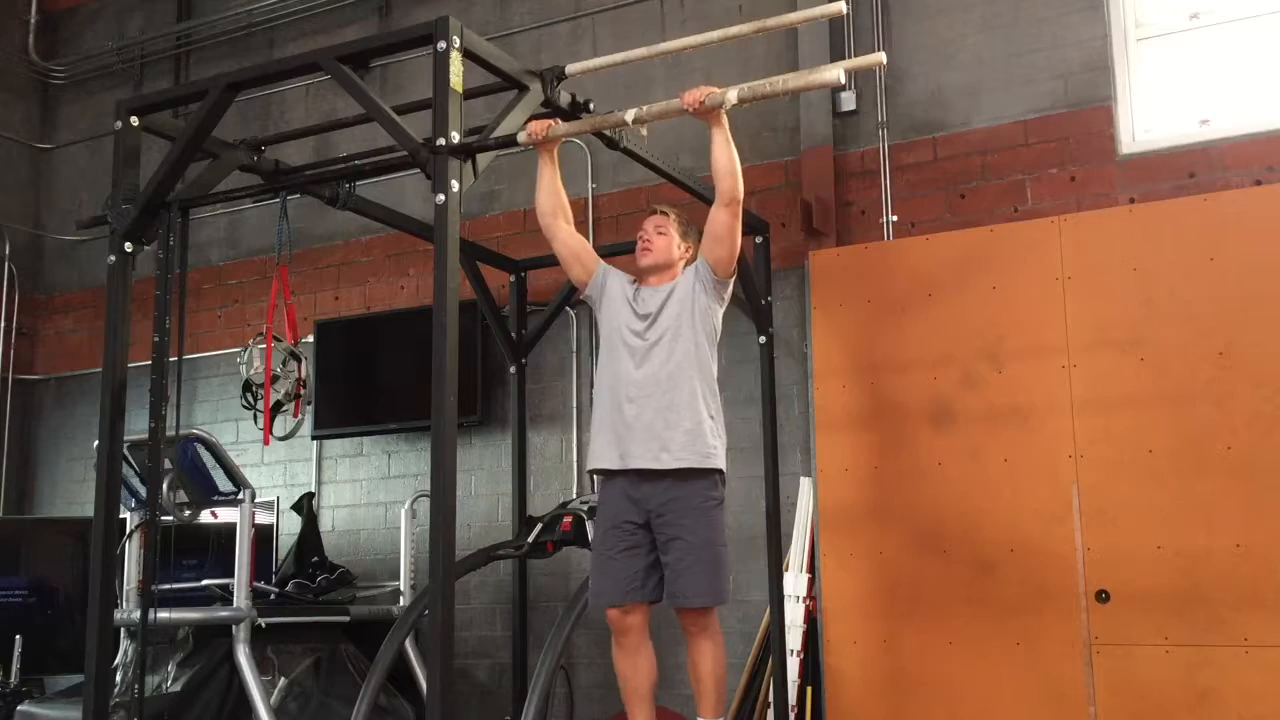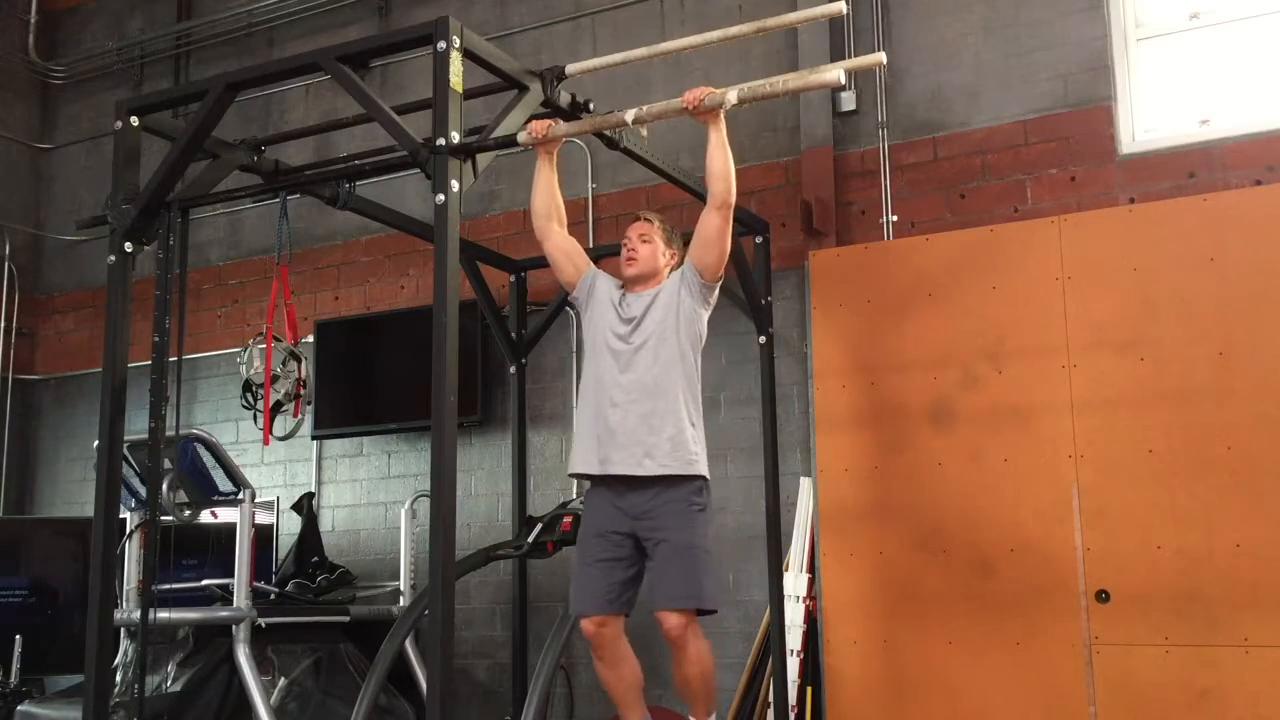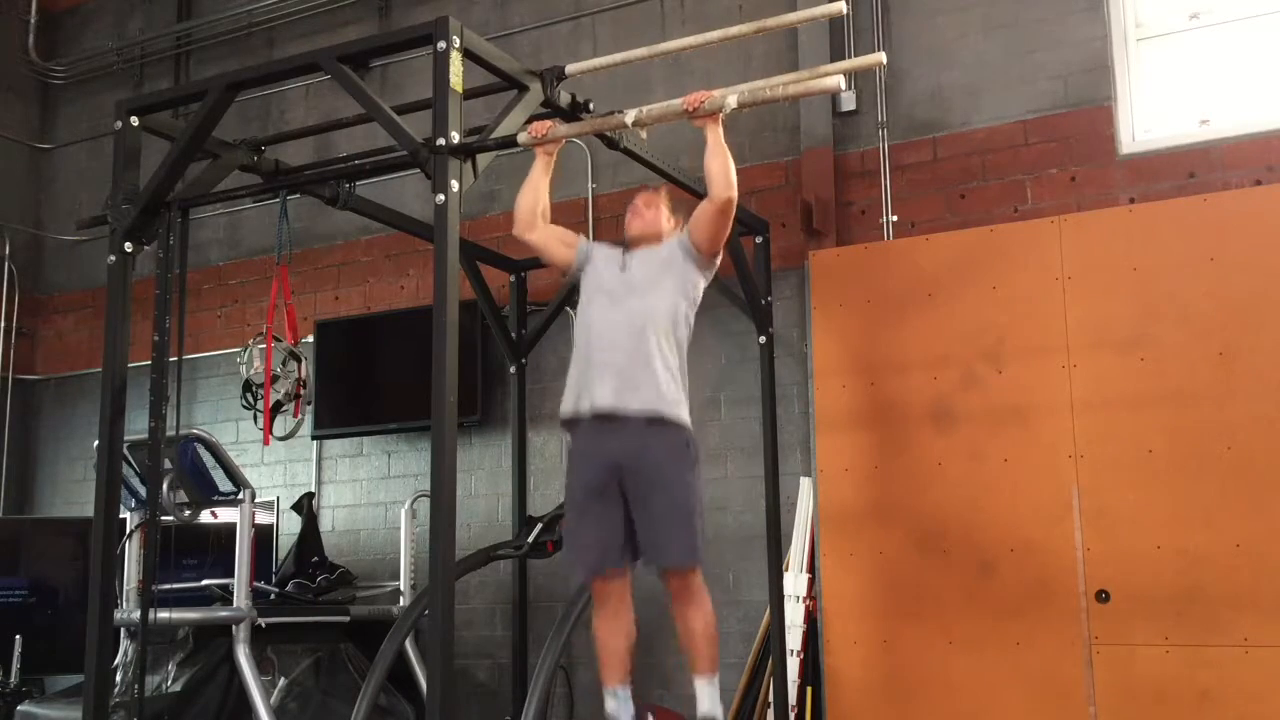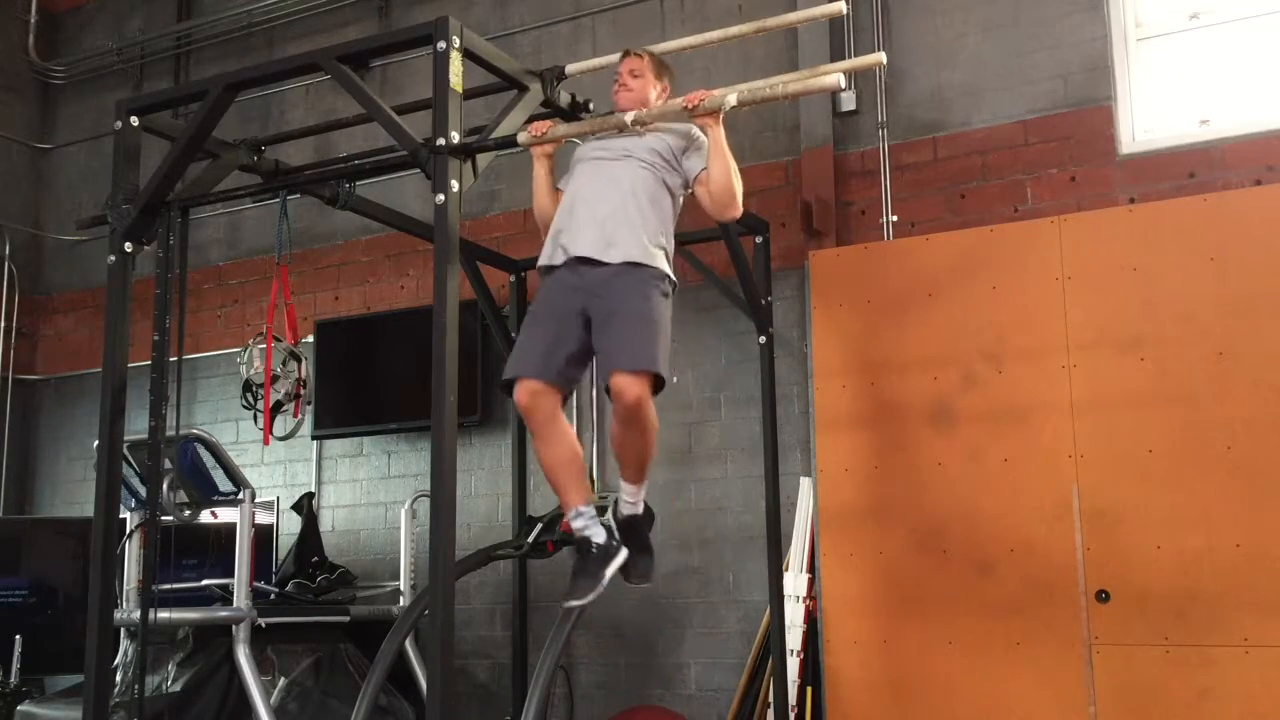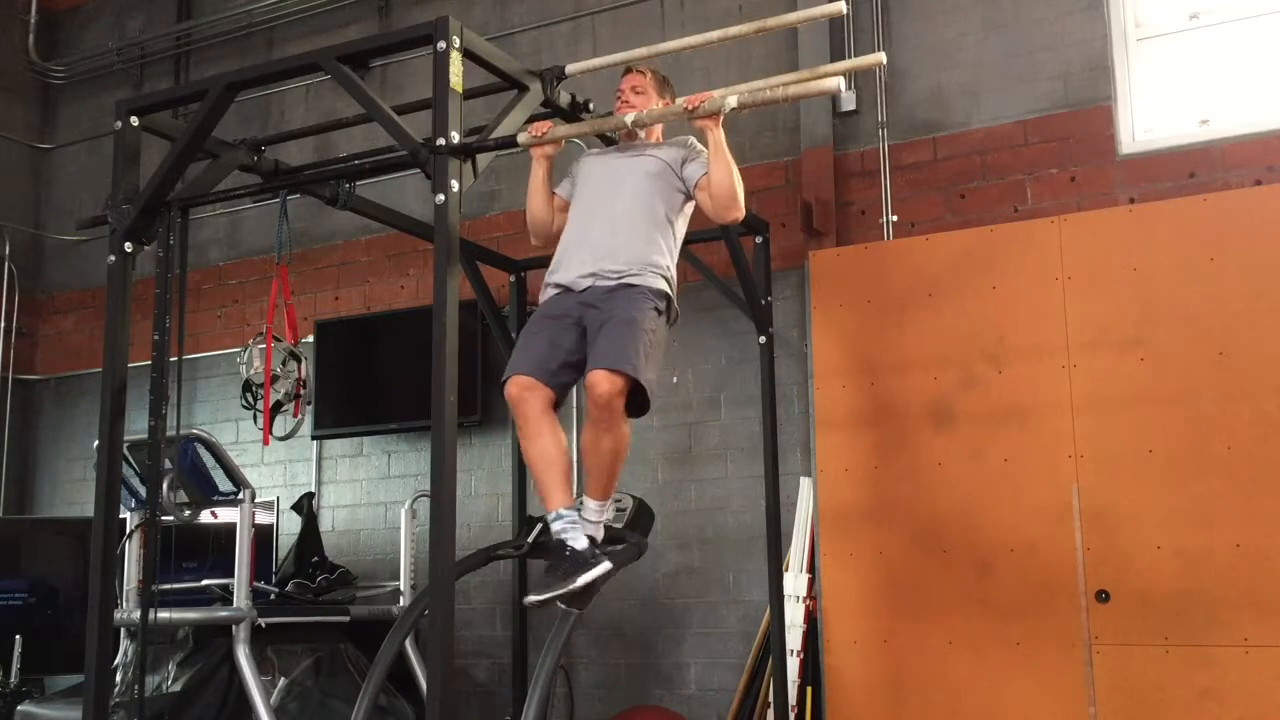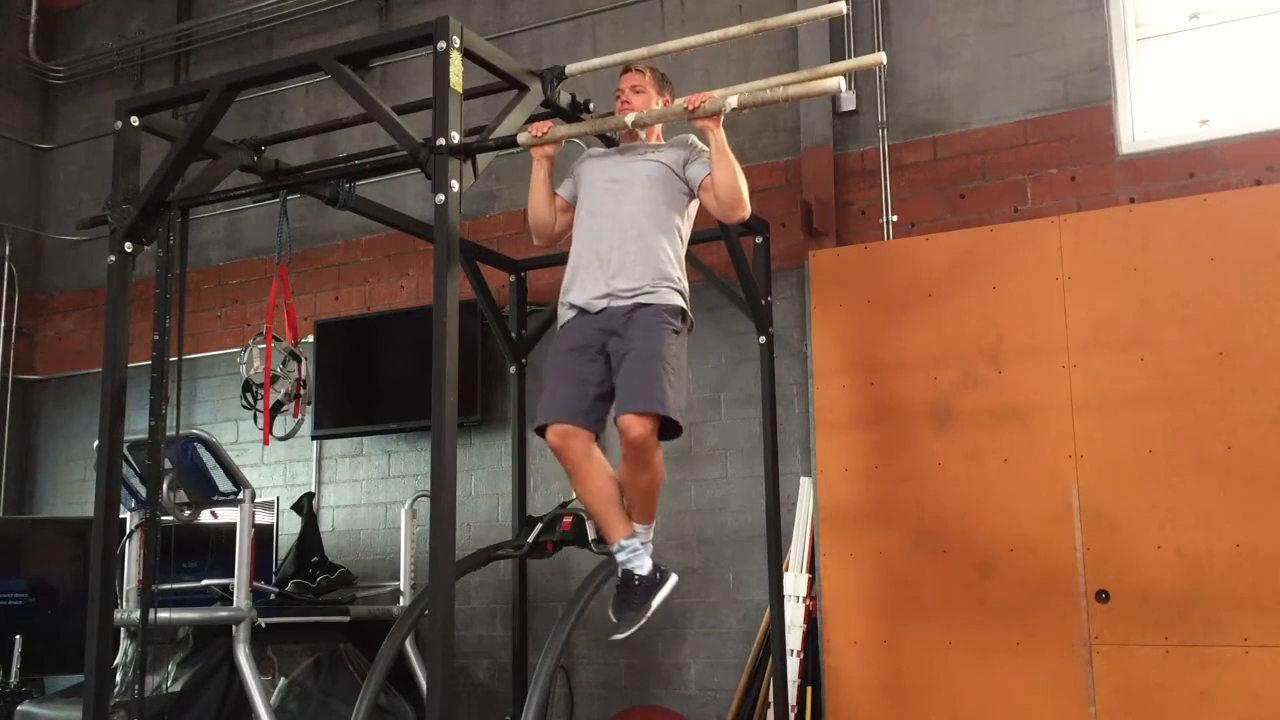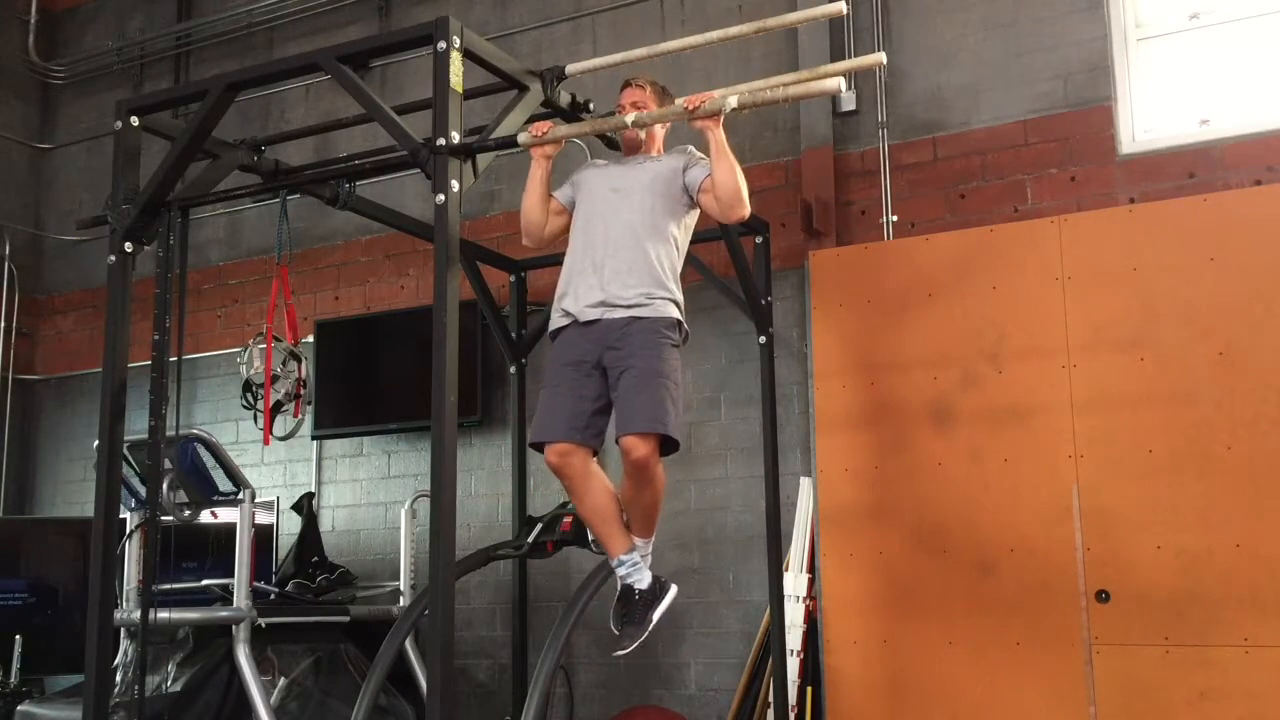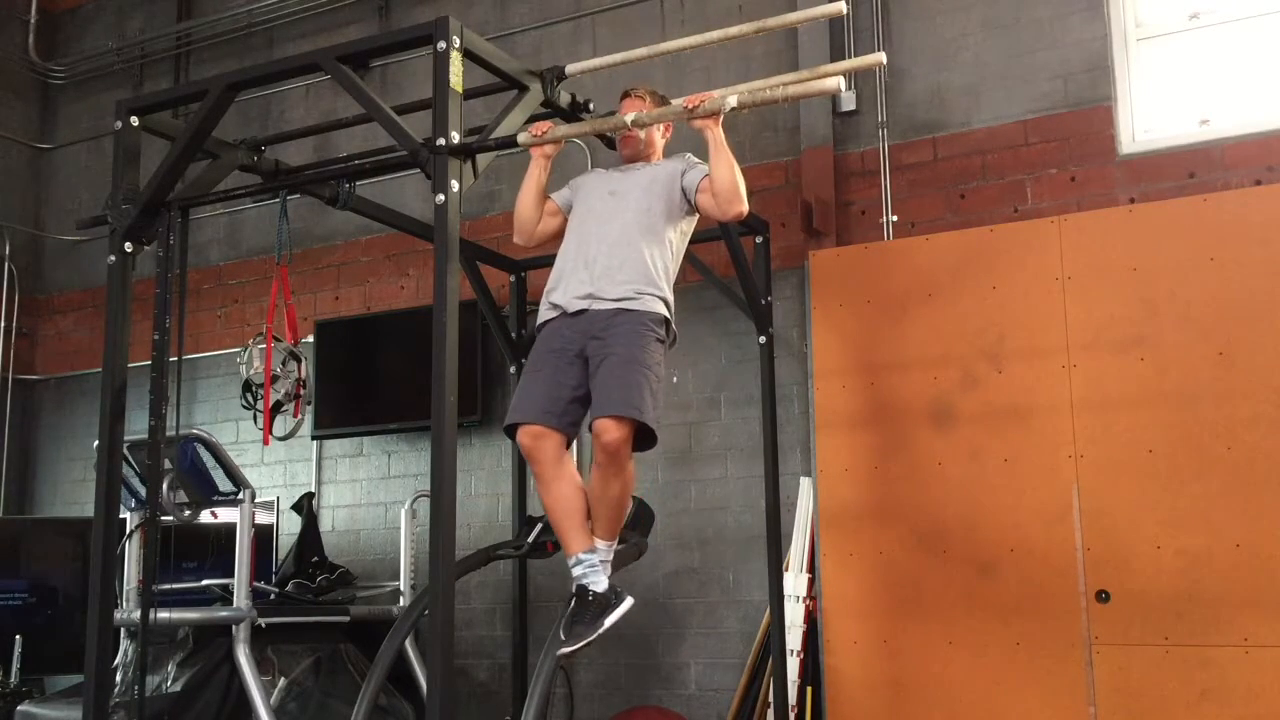
dt=0.5s
person 1, frame 1
left shoulder: (703, 287)
right shoulder: (610, 292)
left elbow: (729, 199)
right elbow: (556, 224)
left wrist: (716, 121)
right wrist: (547, 154)
left hip: (688, 473)
right hip: (621, 477)
left knee: (697, 617)
right knee: (625, 619)
person 1, frame 2
left shoulder: (687, 294)
right shoulder: (595, 297)
left elbow: (720, 205)
right elbow: (548, 226)
left wrist: (714, 124)
right wrist: (546, 156)
left hip: (673, 483)
right hip: (607, 487)
left knee: (677, 623)
right knee: (597, 625)
person 1, frame 3
left shoulder: (683, 258)
right shoulder: (598, 261)
left elbow: (723, 198)
right elbow: (528, 226)
left wrist: (711, 129)
right wrist: (544, 156)
left hip: (656, 431)
right hip: (593, 431)
left knee: (681, 577)
right knee: (606, 585)
person 1, frame 4
left shoulder: (681, 138)
right shoulder: (587, 147)
left elbow: (727, 207)
right elbow: (550, 223)
left wrist: (713, 128)
right wrist: (541, 160)
left hip: (635, 271)
right hip: (565, 273)
left knee: (629, 390)
right knee: (532, 393)
left ankle: (630, 516)
right ankle: (592, 533)
person 1, frame 5
left shoulder: (681, 153)
right shoulder: (588, 162)
left elbow: (729, 209)
right elbow: (542, 232)
left wrist: (713, 132)
right wrist: (541, 160)
left hip: (636, 288)
right hip: (566, 292)
left knee: (605, 387)
right knee: (523, 390)
left ankle: (591, 534)
right ankle: (570, 539)
person 1, frame 6
left shoulder: (684, 152)
right shoulder: (589, 162)
left elbow: (735, 208)
right elbow: (544, 231)
left wrist: (714, 131)
right wrist: (541, 161)
left hip: (650, 305)
right hip: (581, 310)
left knee: (637, 427)
right knee: (565, 435)
left ankle: (641, 548)
right ankle: (637, 565)
person 1, frame 7
left shoulder: (681, 163)
right shoulder: (588, 174)
left elbow: (735, 209)
right elbow: (534, 233)
left wrist: (713, 132)
right wrist: (540, 161)
left hip: (645, 318)
right hip: (575, 323)
left knee: (639, 447)
right knee: (563, 451)
left ankle: (640, 560)
right ankle: (635, 578)
person 1, frame 8
left shoulder: (680, 171)
right shoulder: (587, 181)
left elbow: (732, 206)
right elbow: (526, 232)
left wrist: (712, 131)
right wrist: (540, 160)
left hip: (633, 313)
right hip: (563, 317)
left knee: (612, 433)
right knee: (536, 437)
left ankle: (599, 569)
right ankle: (592, 583)
